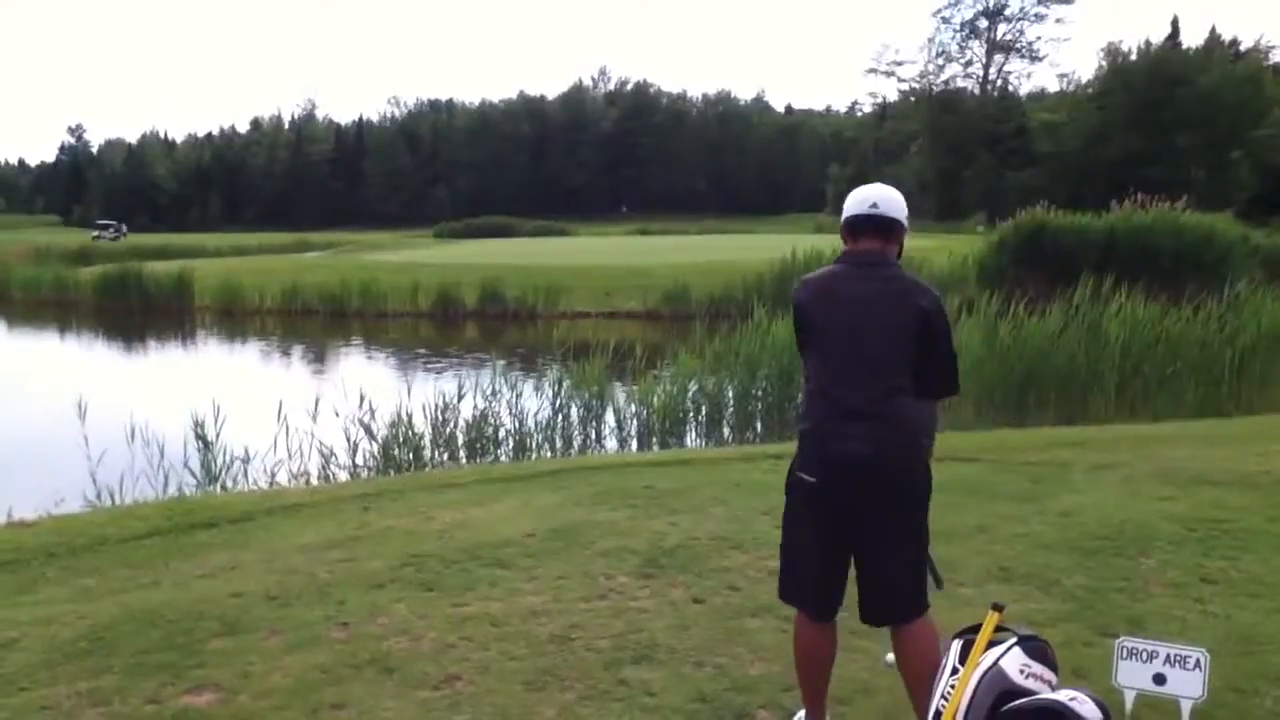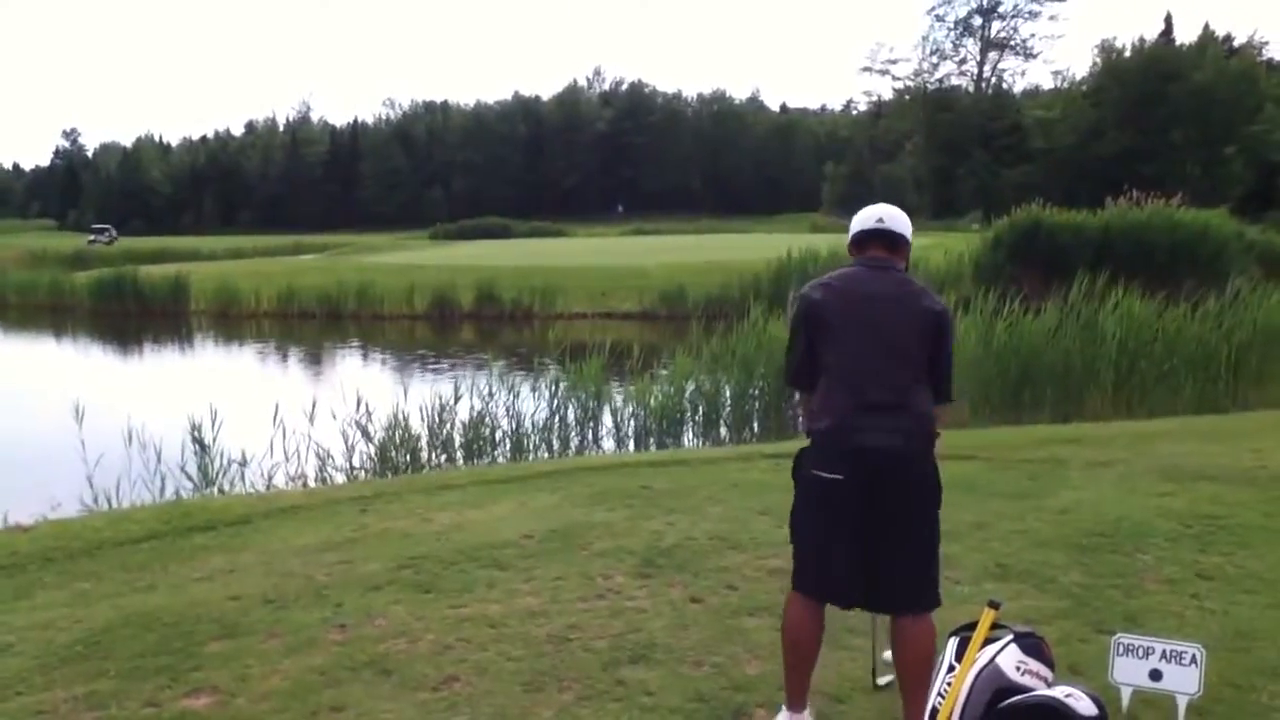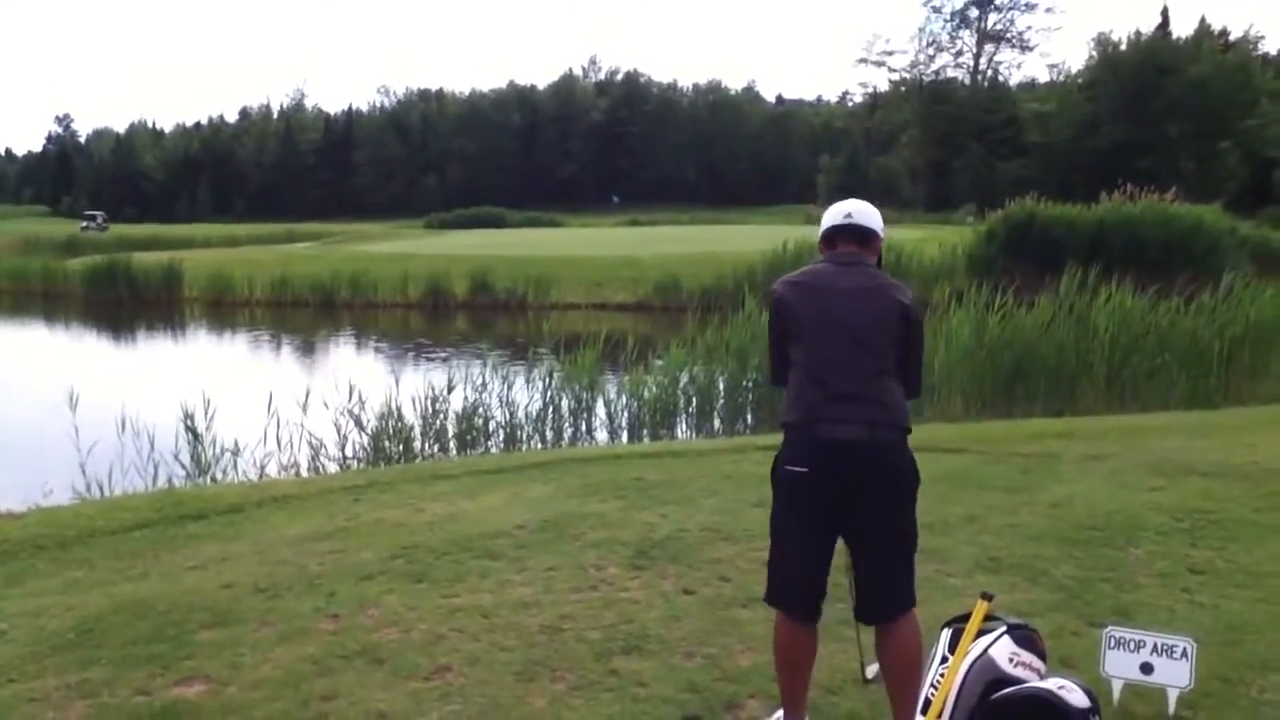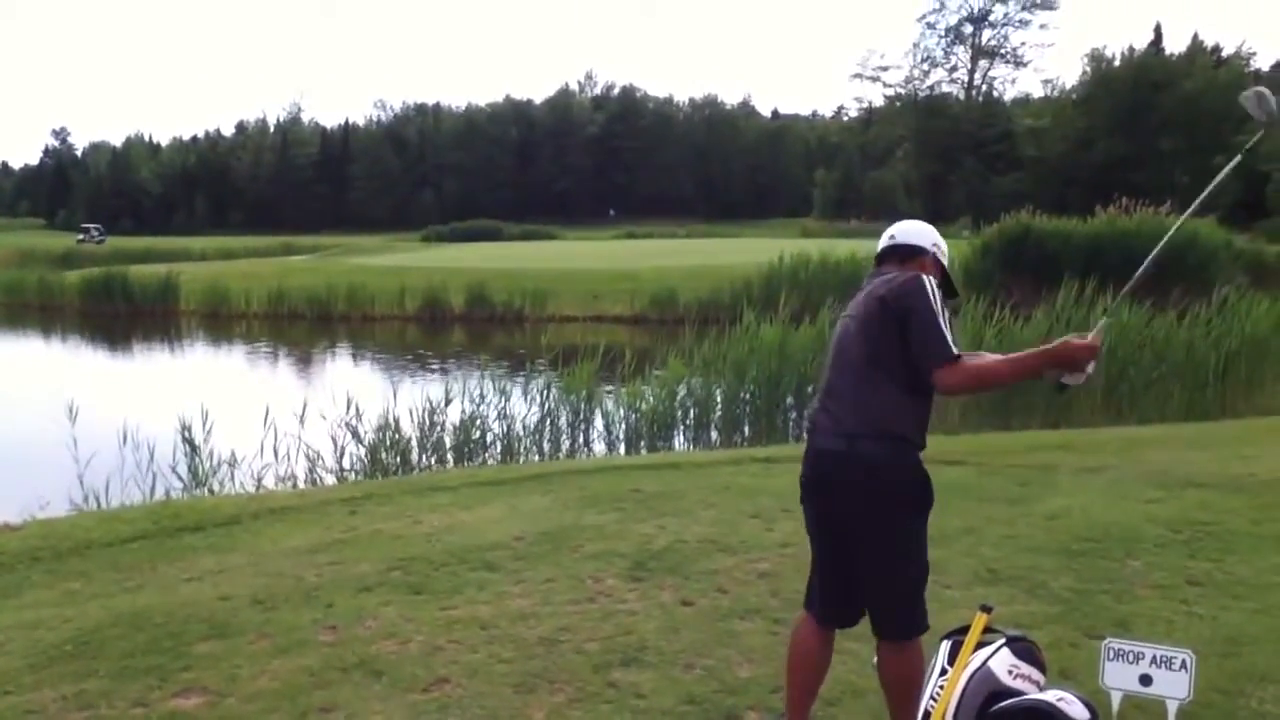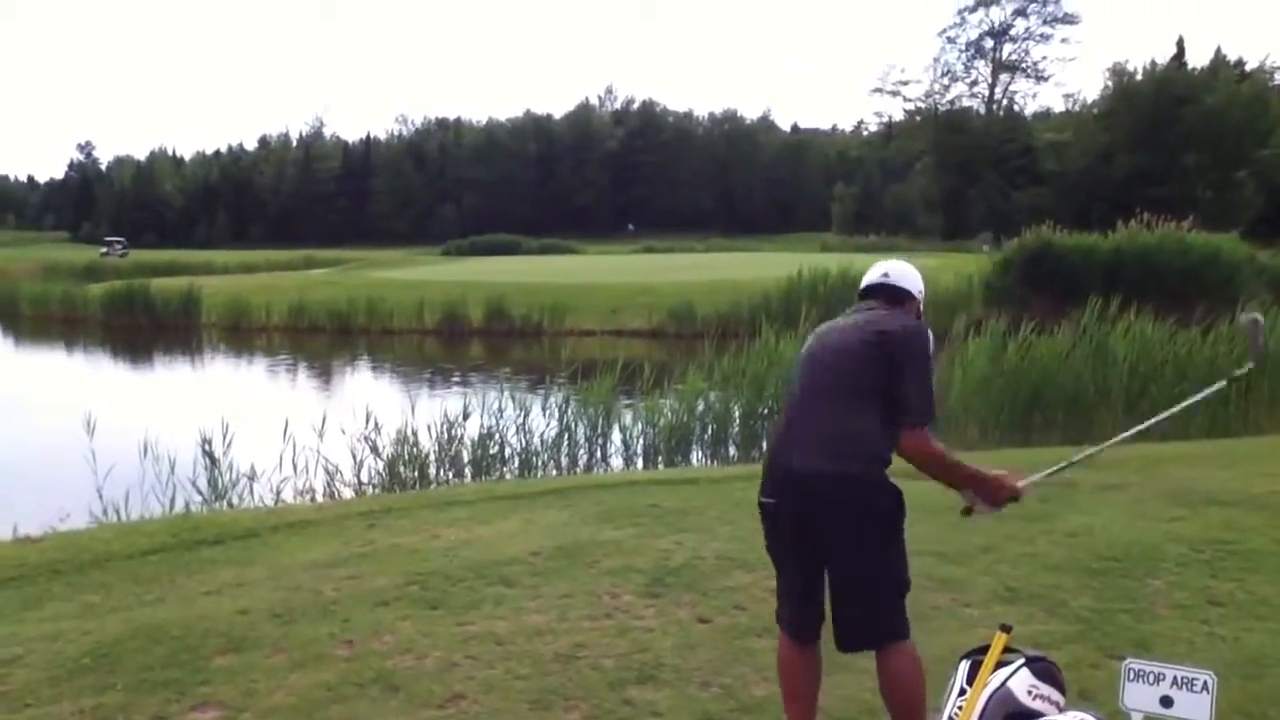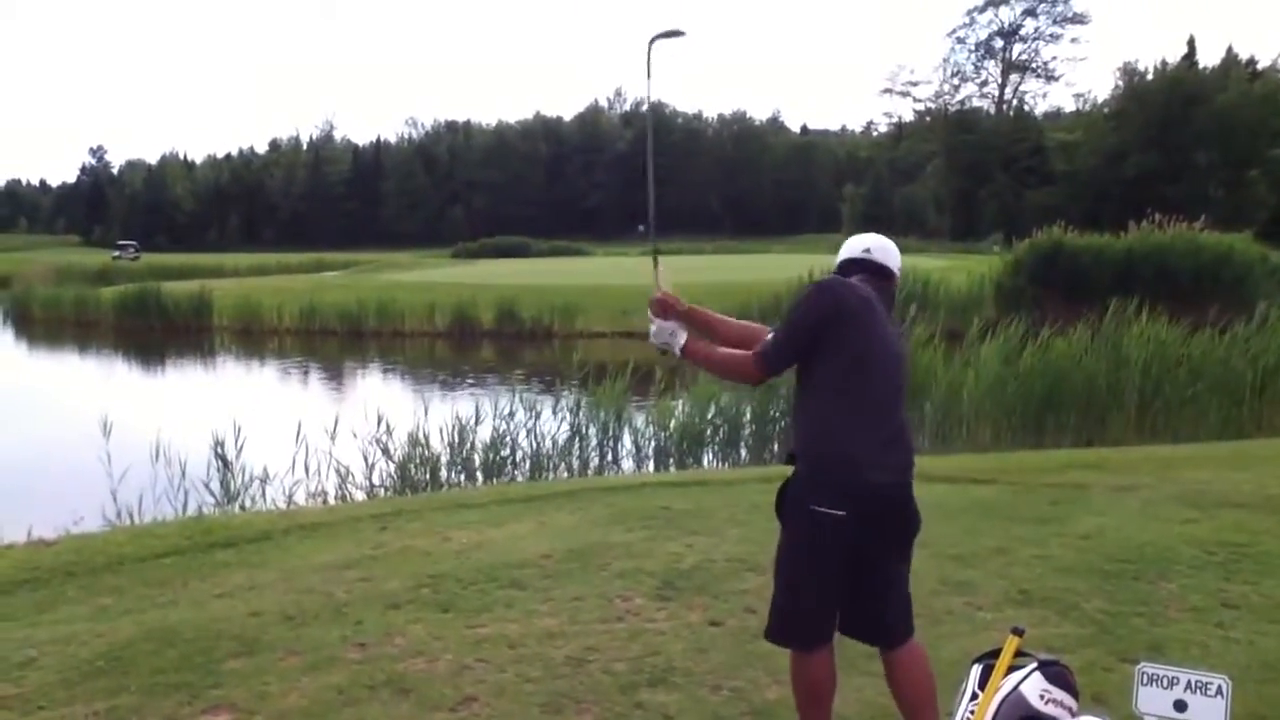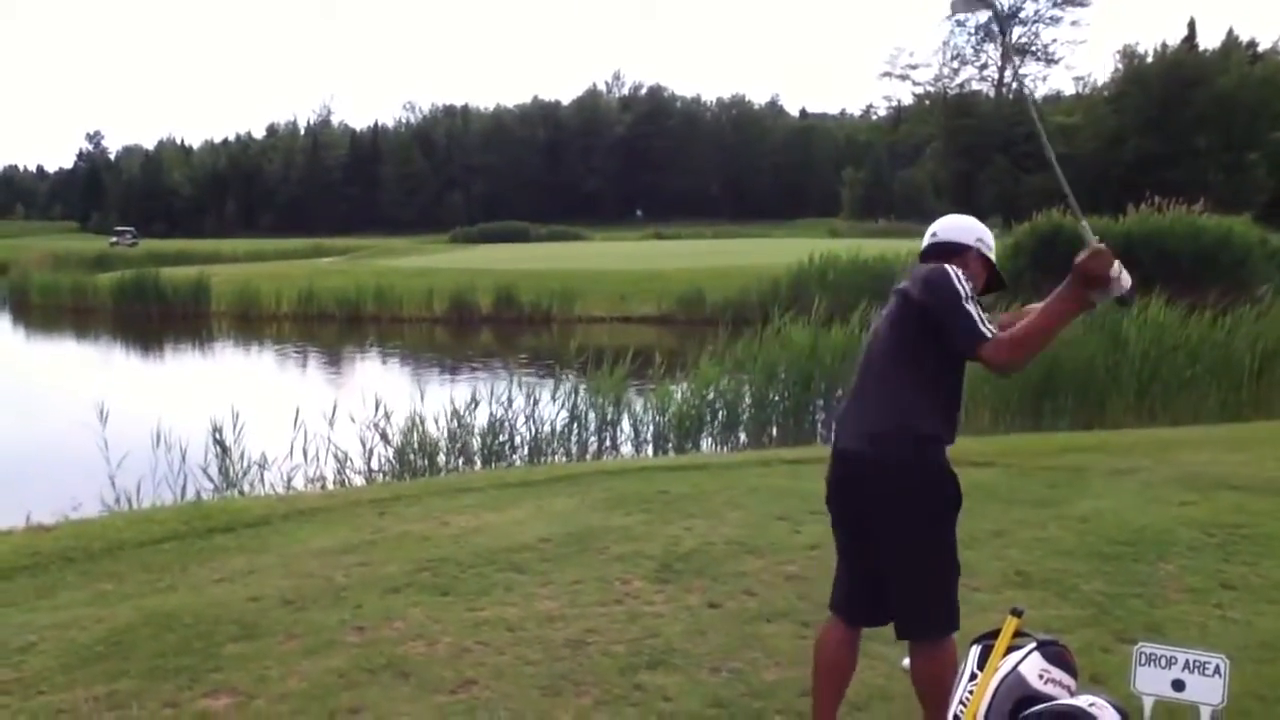
dt=0.7s
person 1, frame 1
left shoulder: (808, 292)
right shoulder: (922, 300)
right elbow: (933, 399)
left hip: (822, 462)
right hip: (894, 464)
left knee: (814, 605)
right knee: (908, 606)
person 1, frame 2
left shoulder: (817, 295)
right shoulder: (930, 306)
left elbow: (804, 387)
right elbow: (936, 400)
left hip: (836, 456)
right hip: (909, 460)
left knee: (809, 590)
right knee: (912, 604)
person 1, frame 3
left shoulder: (787, 291)
right shoulder: (900, 299)
right elbow: (907, 388)
left hip: (808, 453)
right hip: (882, 454)
left knee: (795, 601)
right knee: (892, 606)
person 1, frame 4
left shoulder: (863, 302)
right shoulder: (915, 287)
right elbow: (950, 375)
left wrist: (1039, 362)
right wrist: (1049, 356)
left hip: (824, 463)
right hip: (880, 467)
left knee: (822, 607)
right knee: (899, 621)
person 1, frame 5
left shoulder: (826, 333)
right shoulder: (907, 333)
right elbow: (912, 442)
right wrist: (980, 482)
left hip: (782, 486)
right hip: (854, 491)
left knee: (798, 627)
right knee: (888, 634)
person 1, frame 6
left shoulder: (832, 296)
right shoulder: (887, 330)
left elbow: (757, 368)
right elbow: (770, 339)
left wrist: (679, 341)
right wrist: (687, 311)
left hip: (828, 493)
right hip: (891, 496)
left knee: (808, 633)
right knee: (896, 633)
person 1, frame 7
left shoulder: (911, 297)
right shoulder: (942, 281)
left elbow: (1012, 329)
right elbow: (1001, 354)
left wrist: (1076, 293)
right wrist: (1077, 288)
left hip: (856, 469)
right hip: (906, 474)
left knee: (851, 609)
right knee: (930, 624)
